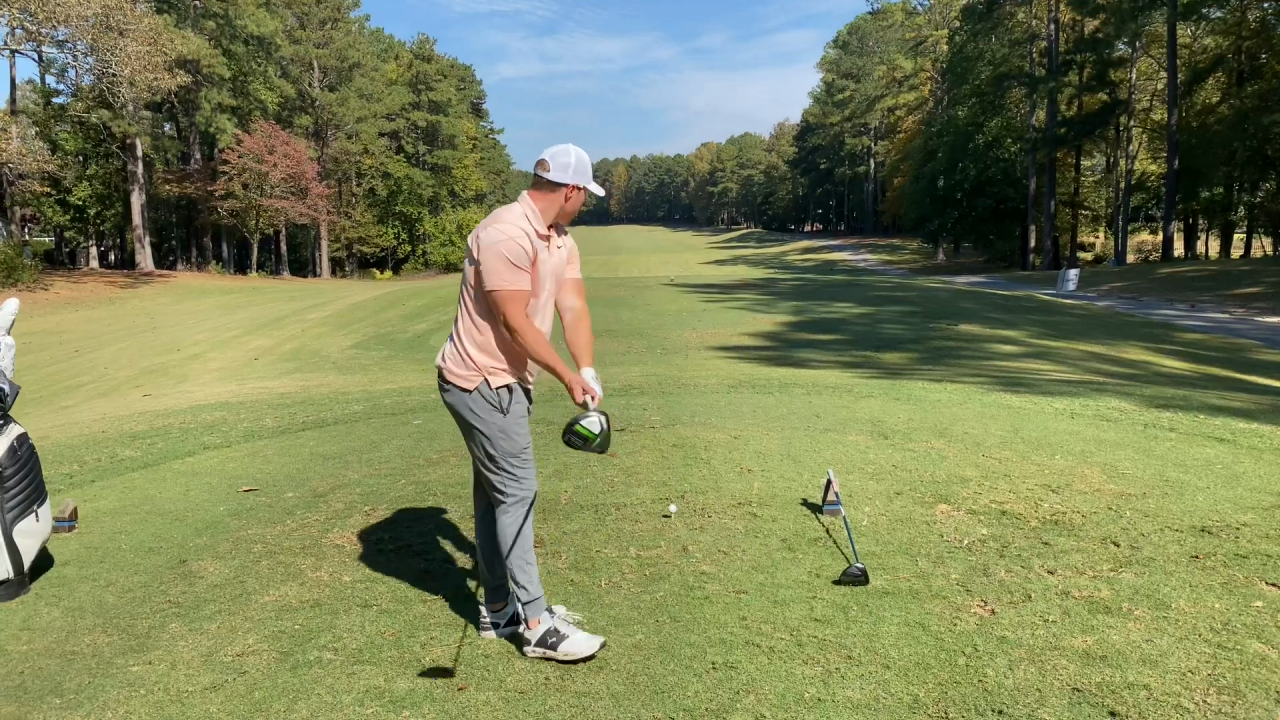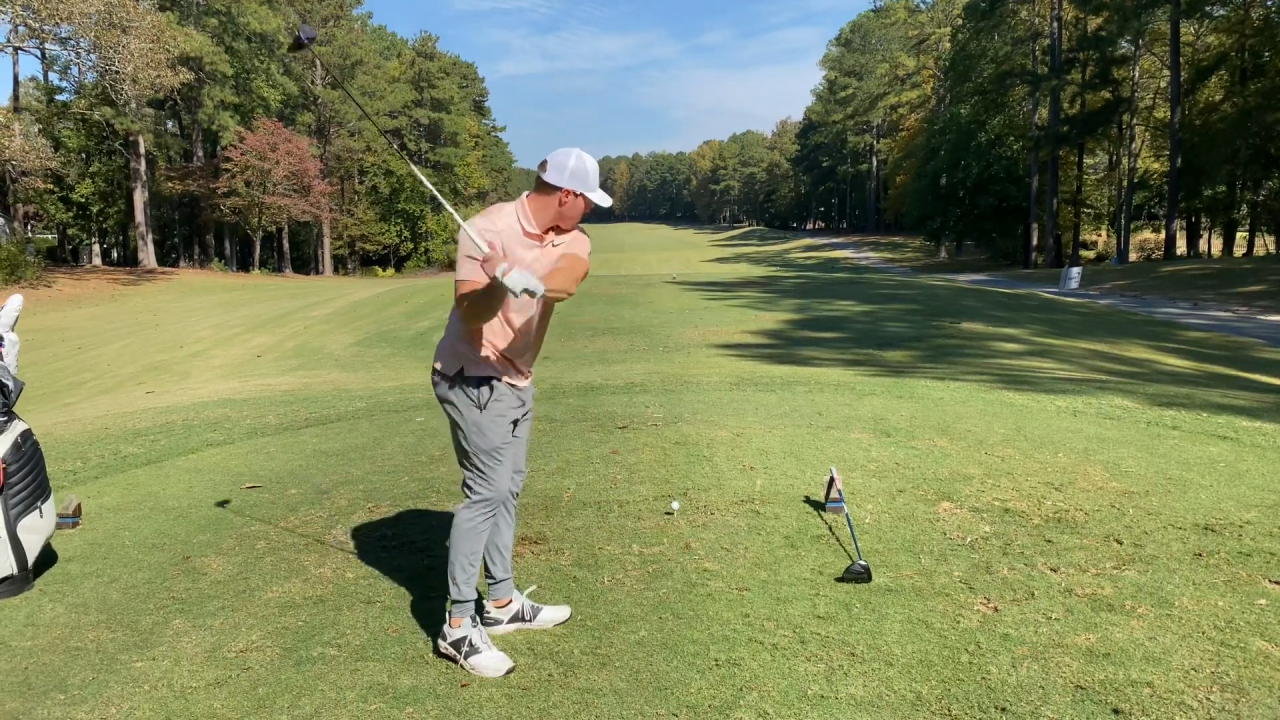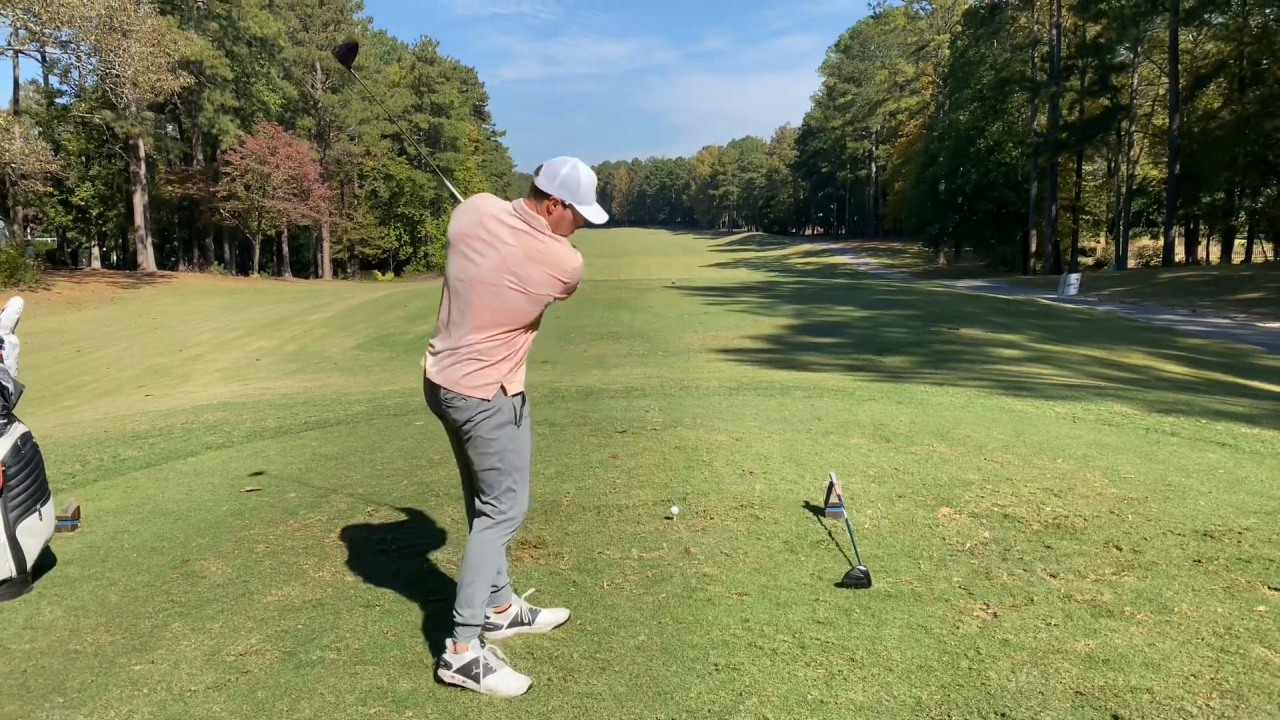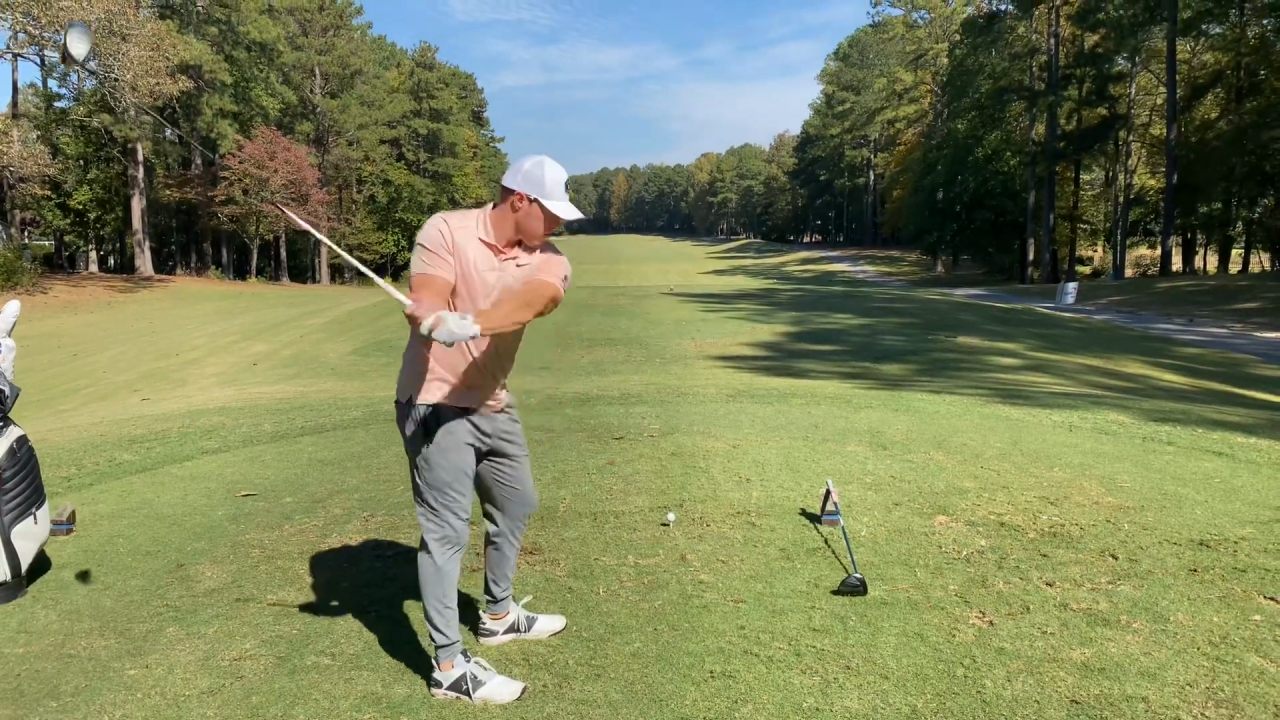
dt=0.7s
person 1, frame 1
left shoulder: (560, 240)
right shoulder: (505, 233)
left elbow: (573, 305)
right elbow: (515, 324)
left wrist: (587, 370)
right wrist: (566, 378)
left hip: (500, 380)
right hip: (483, 382)
left knee: (496, 491)
right knee: (515, 493)
left ankle: (498, 608)
right ankle: (536, 623)
person 1, frame 2
left shoulder: (571, 236)
right shoulder: (489, 229)
left elbow: (570, 277)
right elbow: (469, 311)
left wrist: (528, 281)
right wrist: (495, 283)
left hip: (513, 381)
right hip: (471, 377)
left knee: (506, 488)
right knee: (487, 490)
left ankle: (502, 602)
right ankle: (459, 623)
person 1, frame 3
left shoulder: (473, 210)
right shoulder: (564, 262)
left hip: (444, 380)
right hip: (488, 396)
left knee: (488, 501)
right knee: (502, 510)
left ankle: (499, 606)
right ankle: (463, 648)
person 1, frame 4
left shoulder: (552, 262)
right shoulder: (445, 230)
left elbow: (528, 302)
right elbow: (422, 306)
left wrist: (472, 322)
right wrist: (432, 317)
left hip: (493, 406)
right hip: (434, 405)
left knee: (516, 506)
right knee: (446, 530)
left ankle: (499, 613)
right ankle: (450, 665)
